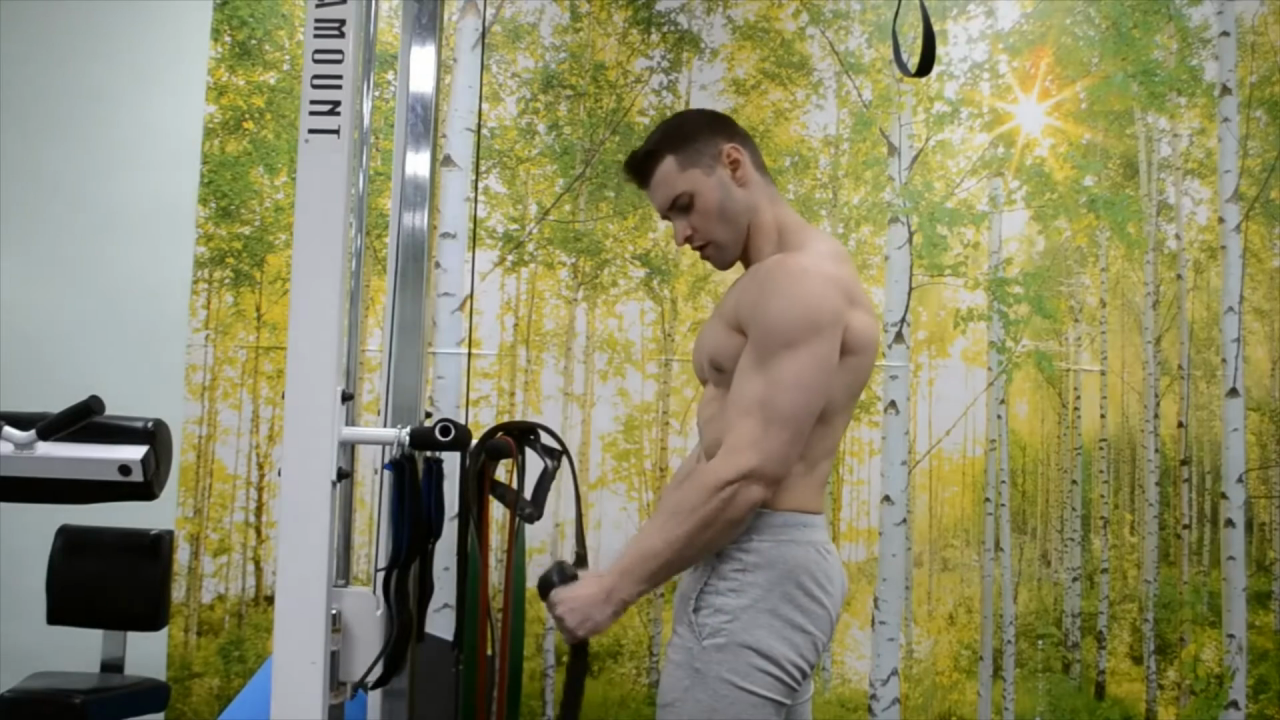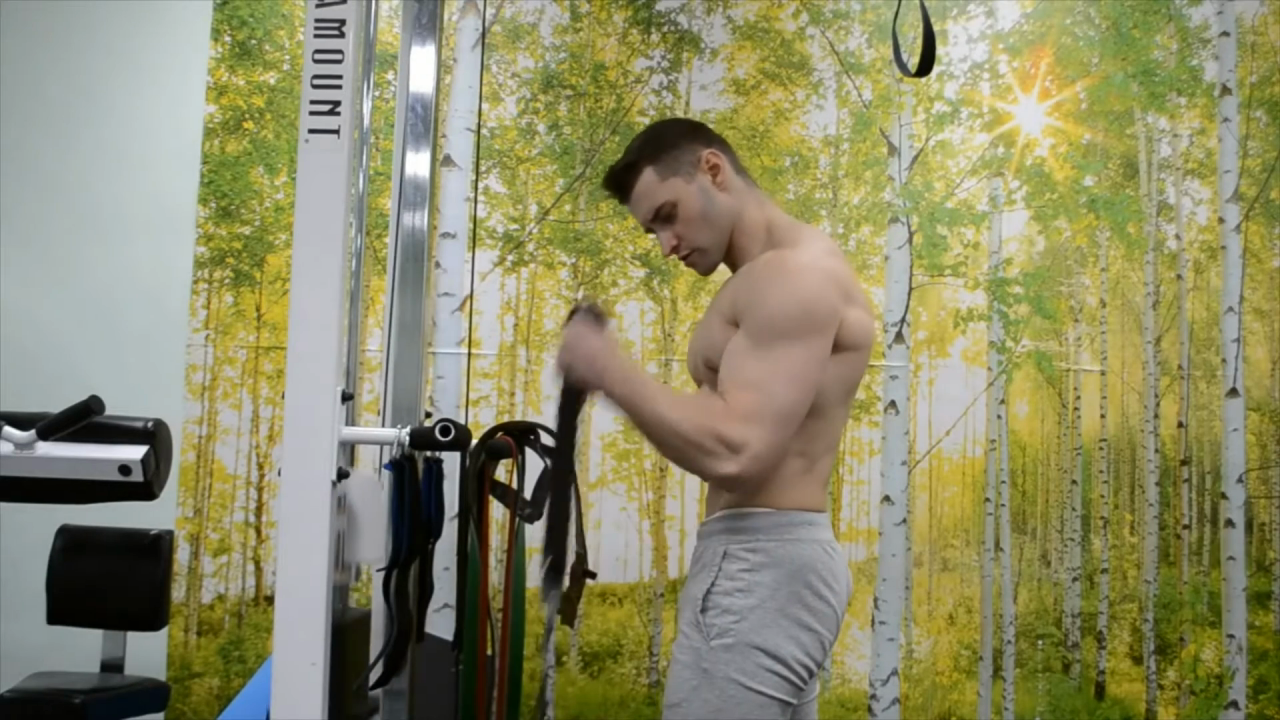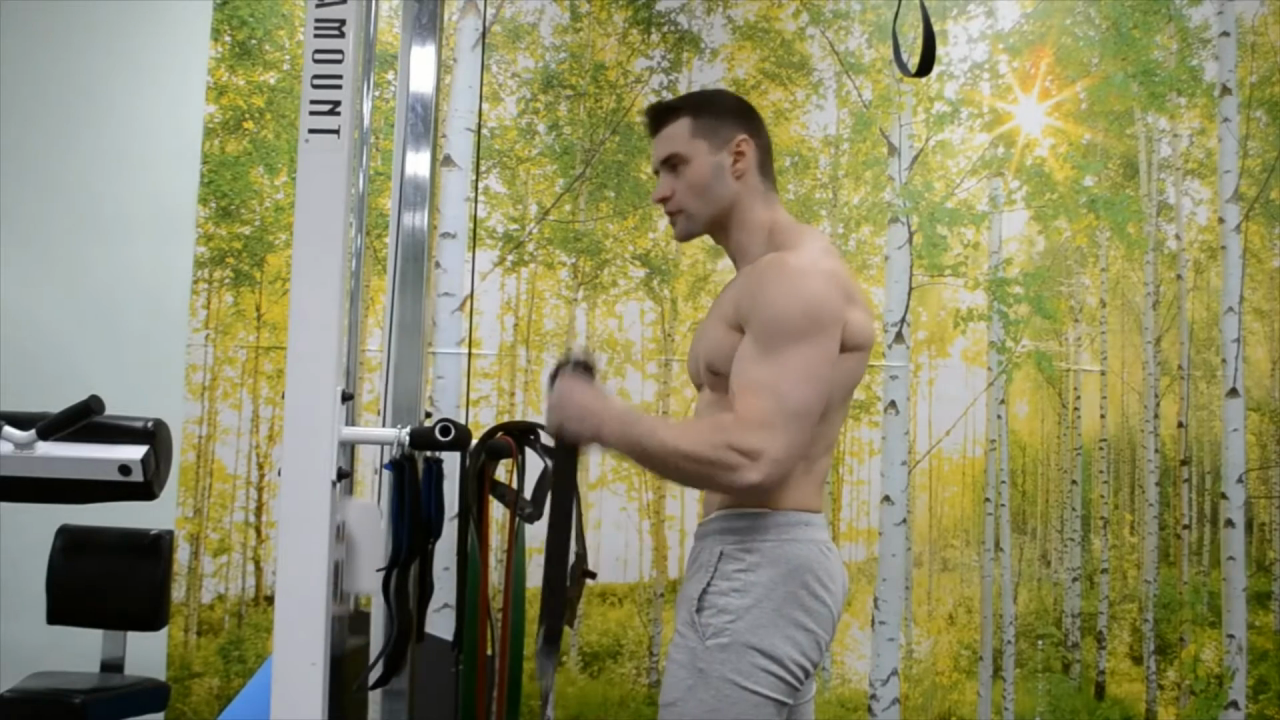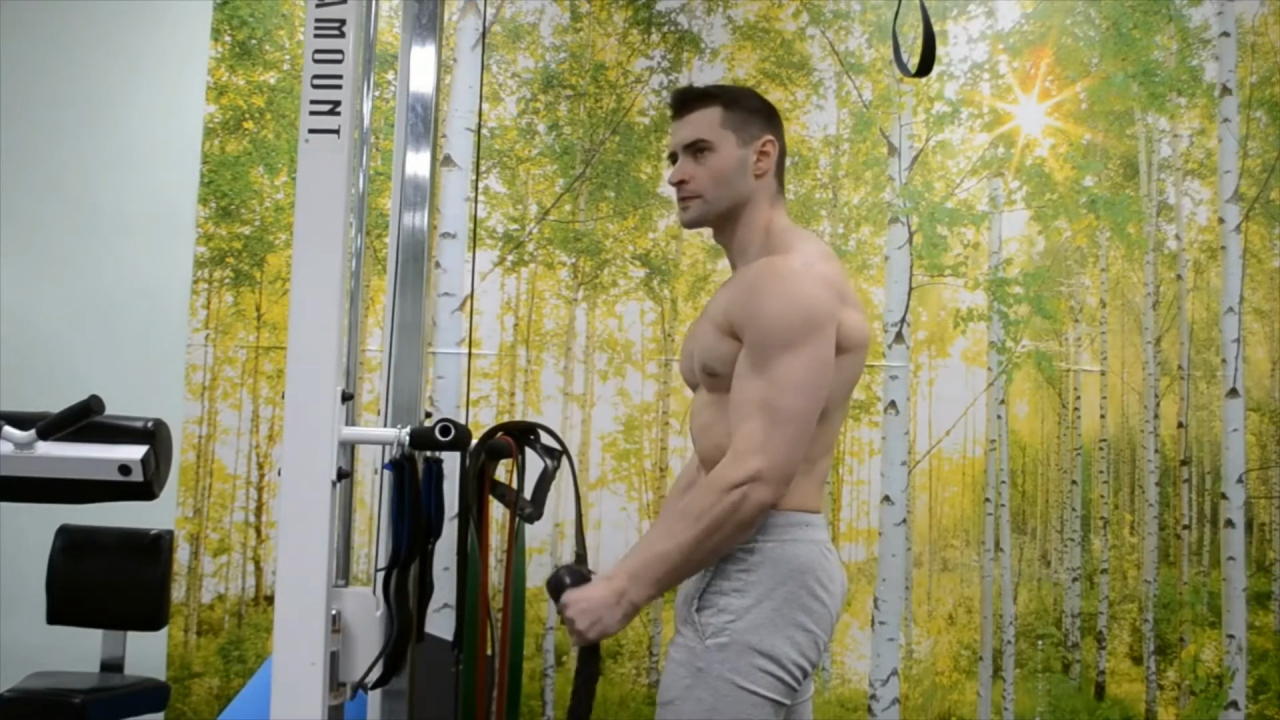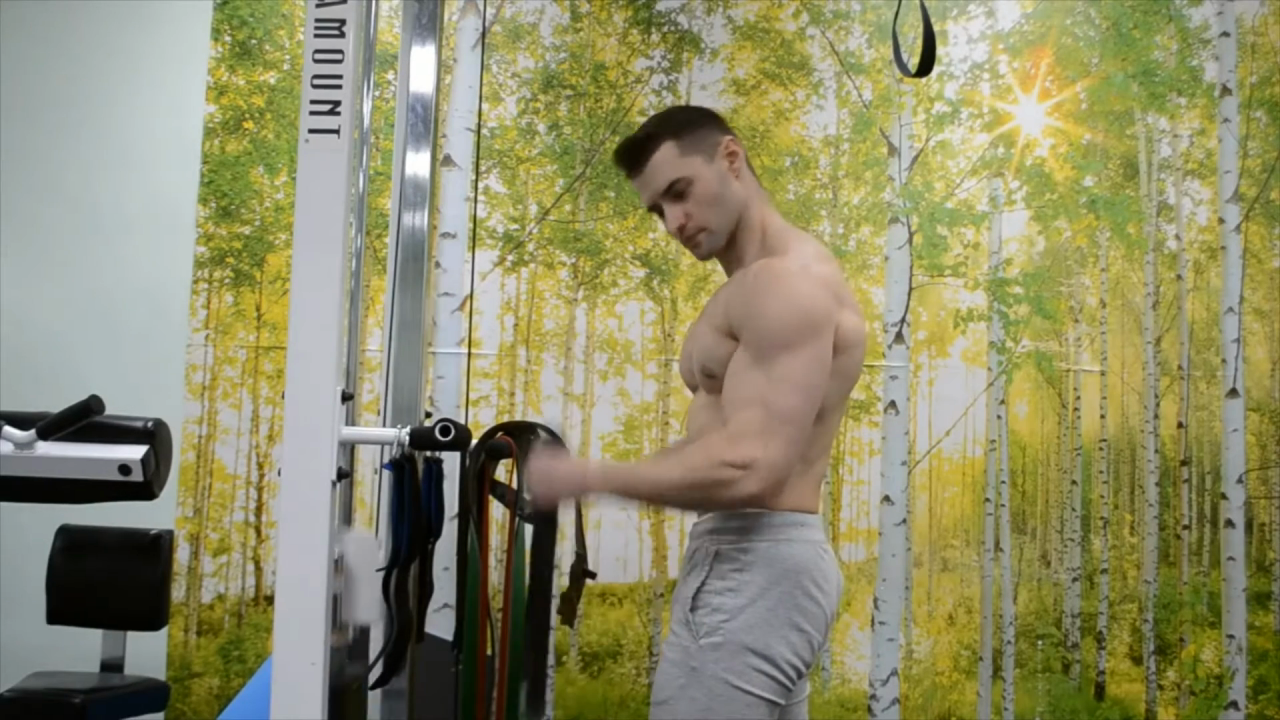
dt=0.5s
person 1, frame 1
left shoulder: (800, 281)
right shoulder: (779, 284)
left elbow: (747, 476)
right elbow: (716, 452)
left wrist: (615, 587)
right wrist: (626, 570)
left hip: (758, 572)
right hip: (769, 566)
person 1, frame 2
left shoulder: (794, 272)
right shoulder: (768, 279)
left elbow: (734, 452)
right elbow: (716, 436)
left wrist: (610, 372)
right wrist: (620, 377)
left hip: (762, 569)
right hip: (768, 561)
person 1, frame 3
left shoulder: (796, 276)
right shoulder: (768, 282)
left elbow: (751, 458)
left wrist: (605, 419)
right wrist: (616, 422)
left hip: (757, 568)
right hip: (763, 563)
person 1, frame 4
left shoulder: (791, 279)
right shoulder: (755, 285)
left elbow: (756, 478)
left wrist: (625, 589)
right wrist: (631, 574)
left hip: (759, 572)
right hip: (764, 567)
person 1, frame 5
left shoulder: (789, 280)
right shoulder: (759, 287)
left elbow: (748, 467)
left wrist: (589, 476)
right wrist: (605, 476)
left hip: (752, 569)
right hip: (760, 563)
